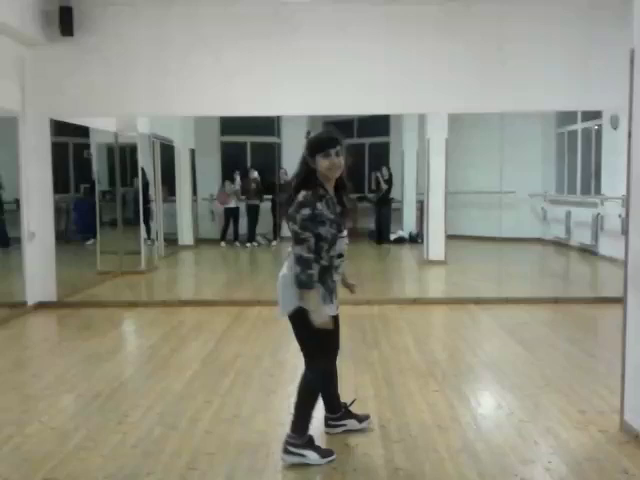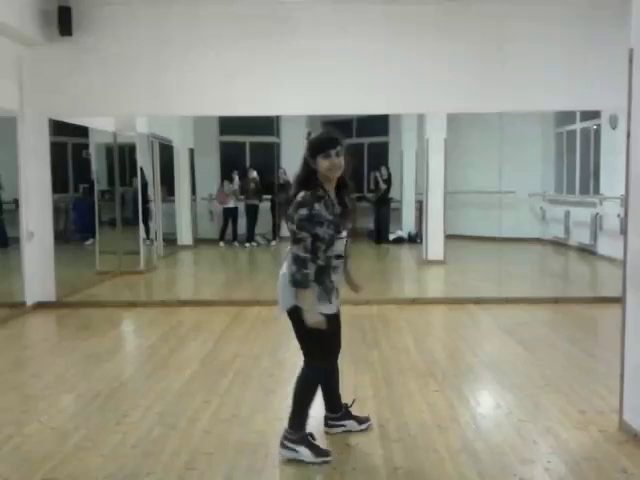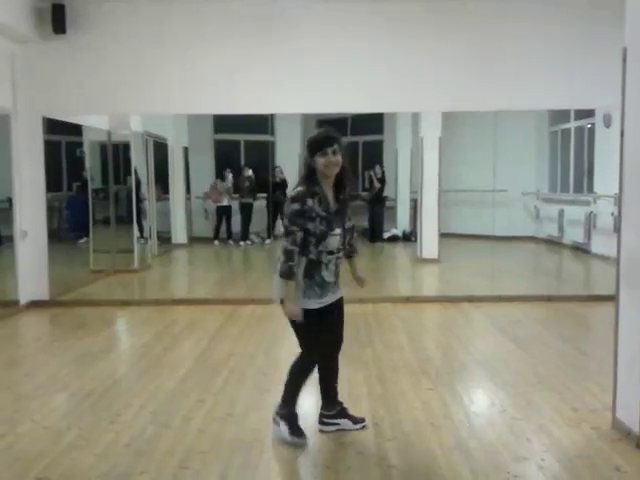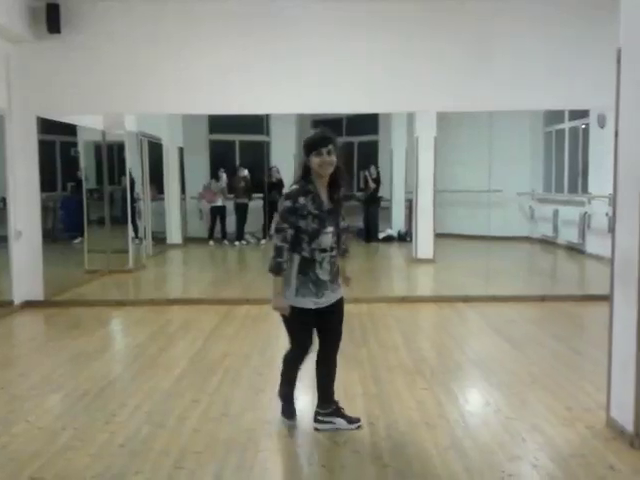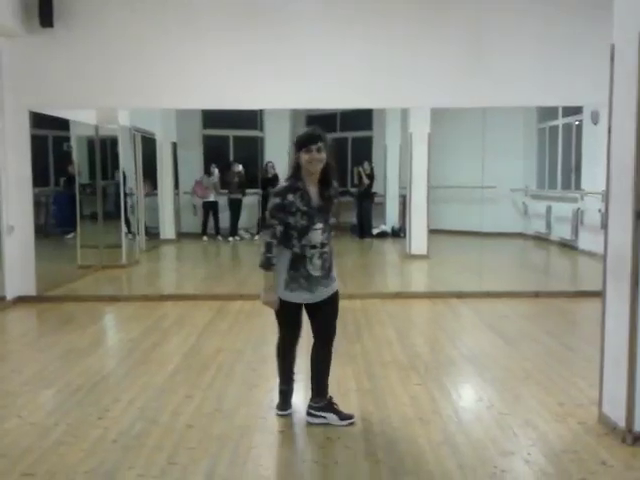
dt=0.1s
person 1, frame 1
left shoulder: (337, 194)
right shoulder: (308, 202)
right elbow: (305, 257)
left wrist: (341, 275)
right wrist: (314, 307)
left hip: (325, 289)
right hip: (304, 293)
left knee: (328, 355)
right knee: (318, 362)
left ankle: (336, 414)
right ankle: (296, 441)
person 1, frame 2
left shoulder: (340, 195)
right shoulder: (307, 202)
right elbow: (302, 257)
left wrist: (347, 274)
right wrist: (308, 306)
left hip: (326, 289)
right hip: (304, 292)
left knee: (329, 354)
right knee: (317, 360)
left ankle: (335, 414)
right ankle: (294, 436)
person 1, frame 3
left shoulder: (342, 192)
right shoulder: (301, 199)
right elbow: (291, 250)
left wrist: (353, 268)
right wrist: (289, 298)
left hip: (329, 286)
right hip: (303, 287)
left knee: (332, 346)
right knee: (313, 352)
left ankle: (330, 410)
right ankle: (284, 414)
person 1, frame 4
left shoulder: (336, 192)
right shoulder: (295, 197)
right elbow: (281, 246)
left wrist: (341, 267)
right wrist: (278, 293)
left hip: (327, 284)
right hip: (298, 285)
left knee: (331, 346)
right knee: (301, 346)
left ankle: (326, 410)
right ankle: (286, 396)
person 1, frame 5
left shoulder: (330, 188)
right shoulder: (284, 194)
right elbow: (271, 241)
right wrist: (269, 287)
left hip: (324, 279)
right hip: (290, 281)
left knee: (325, 339)
right knee: (288, 341)
left ankle: (320, 405)
right ankle: (285, 392)
